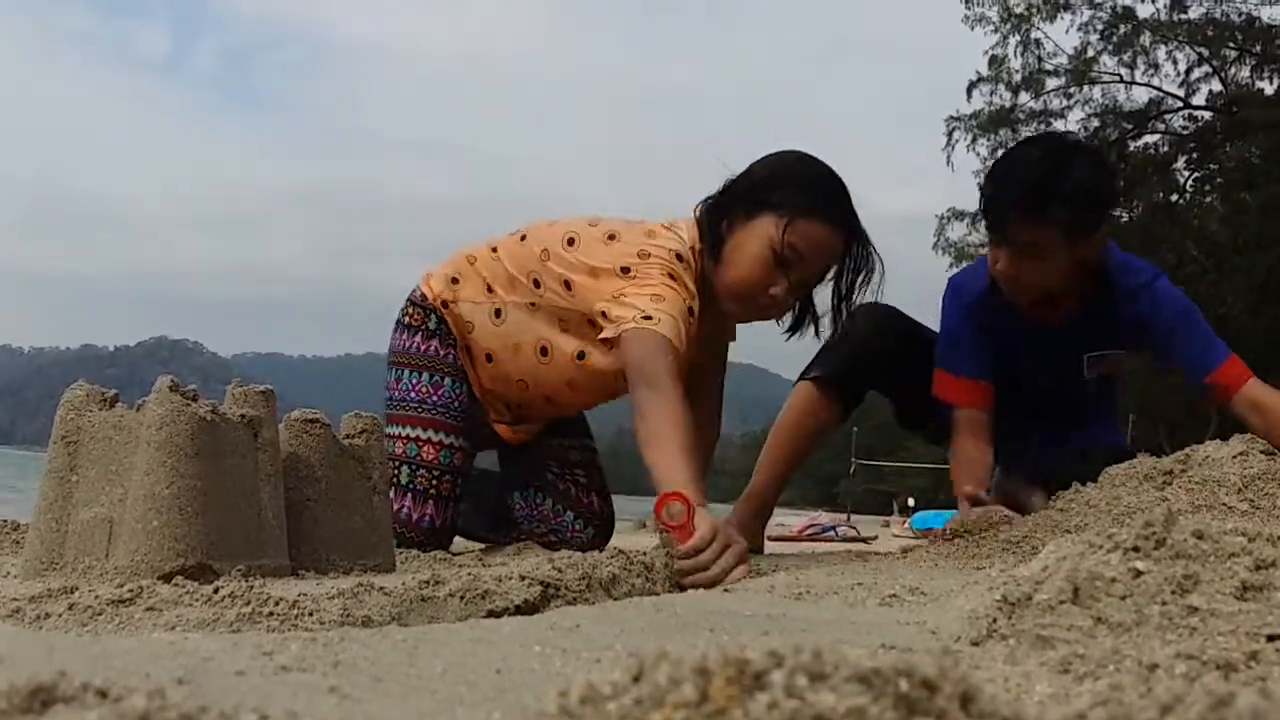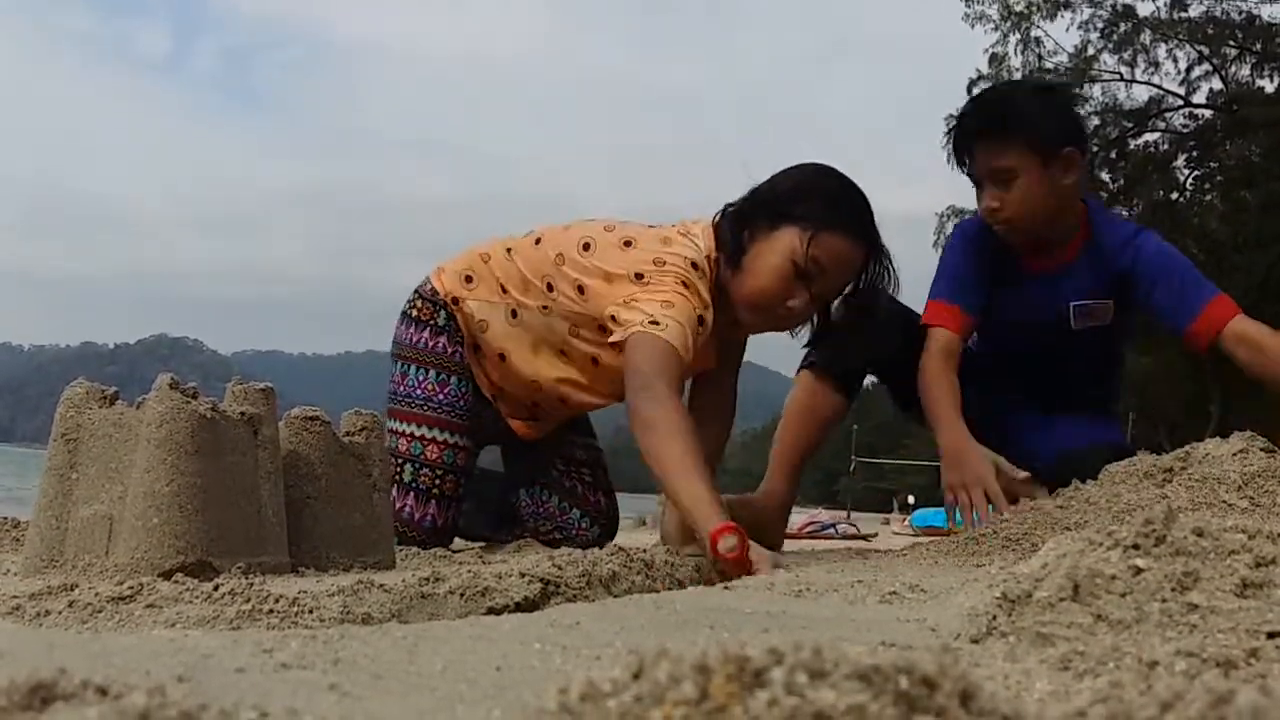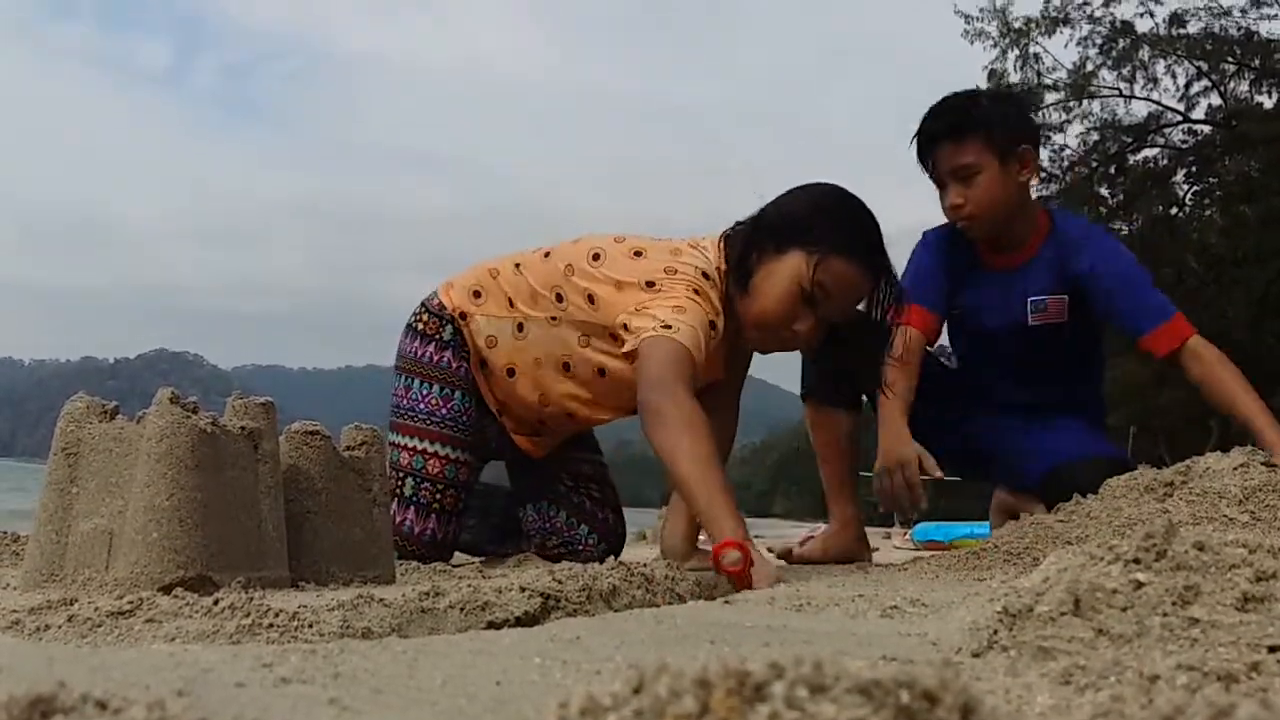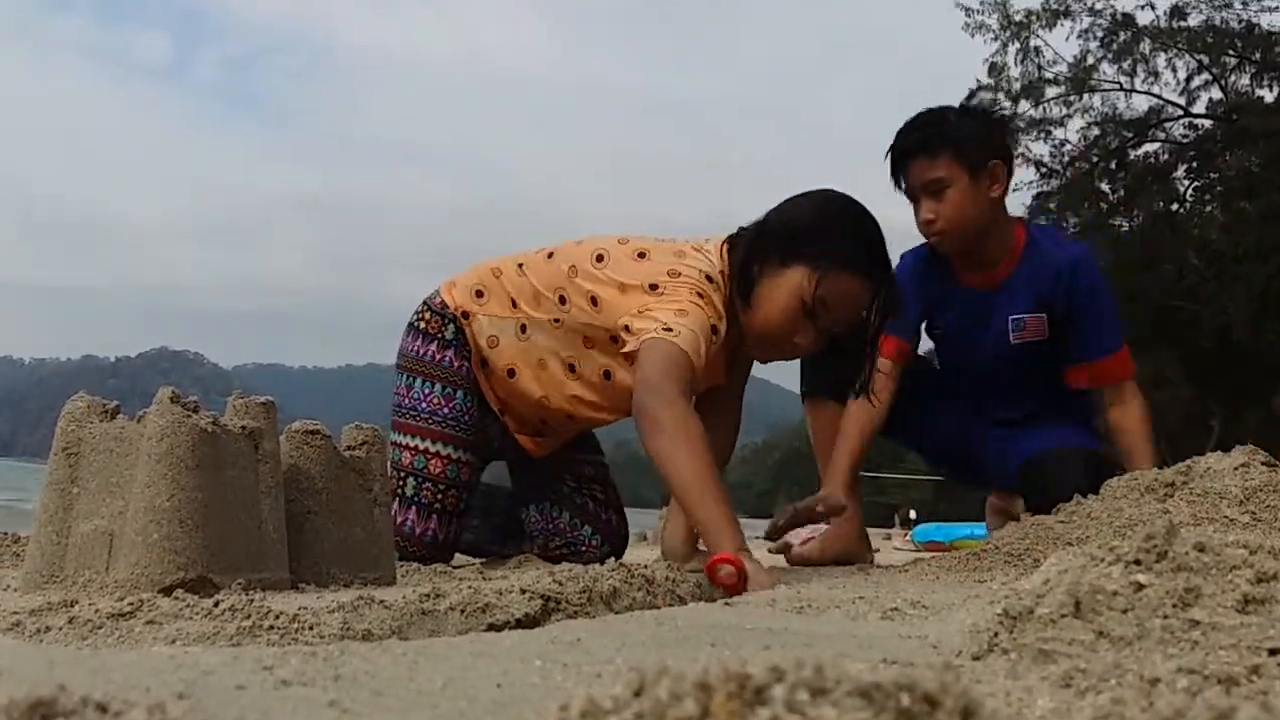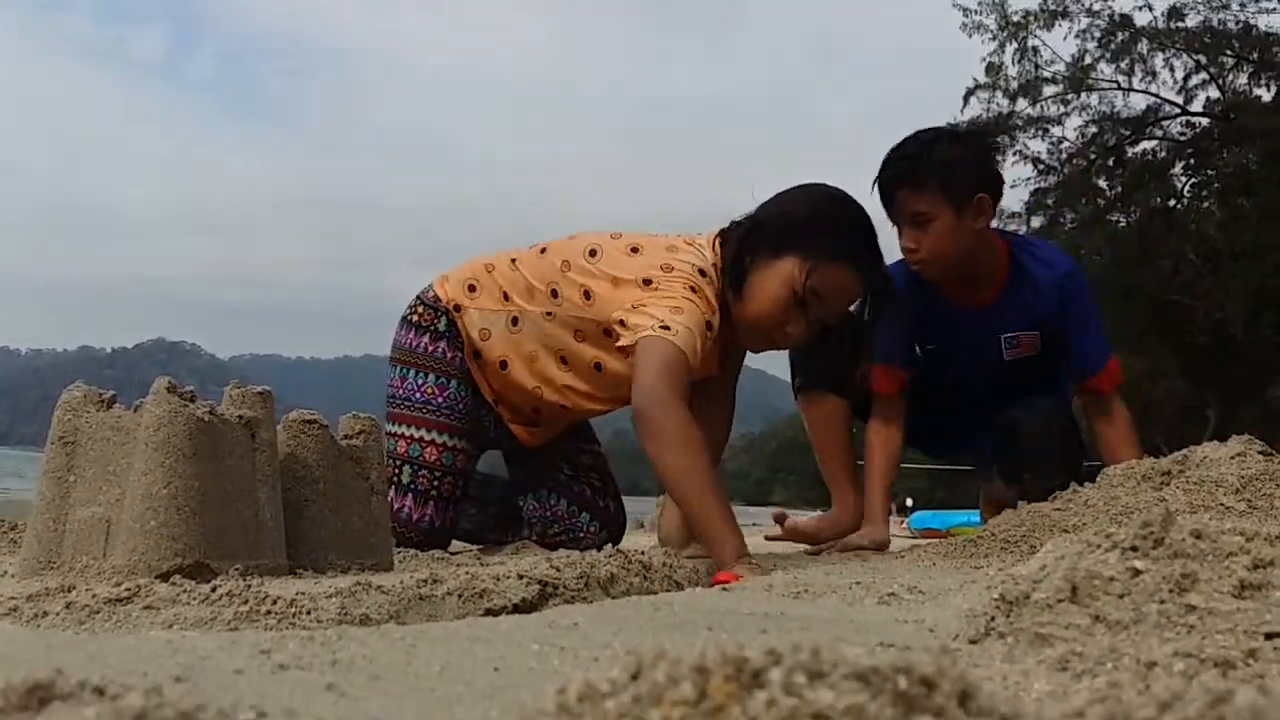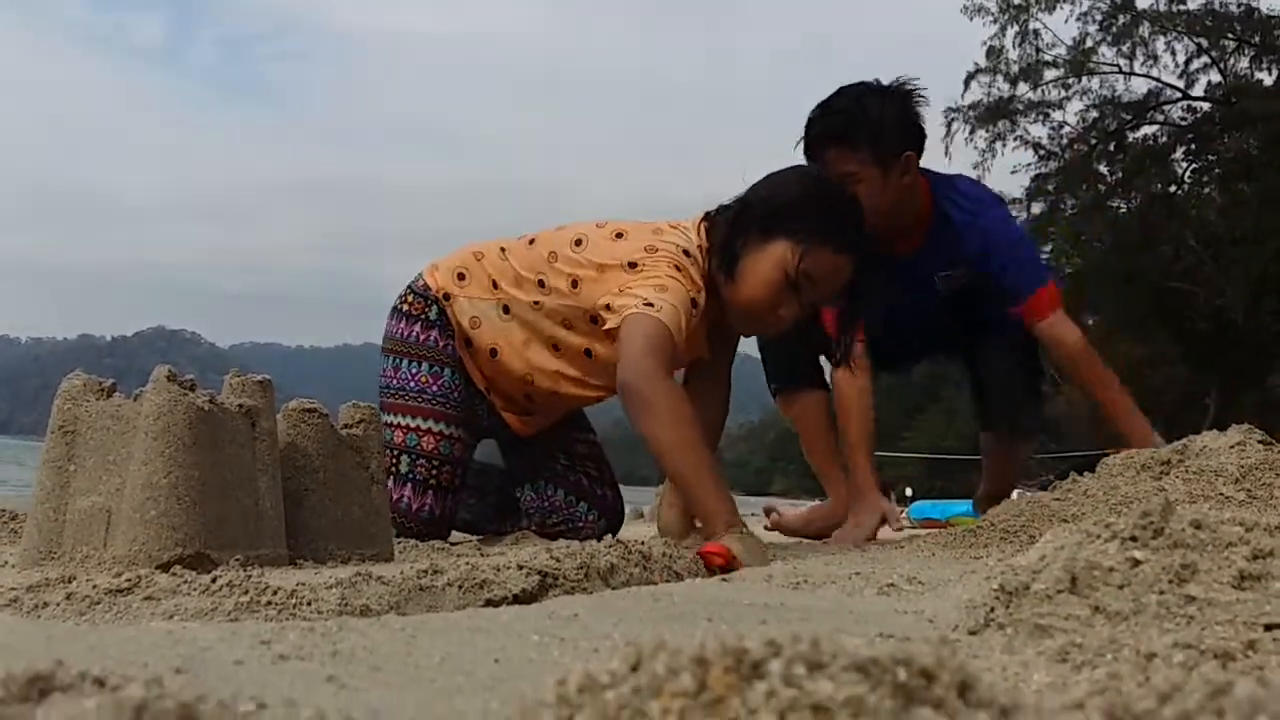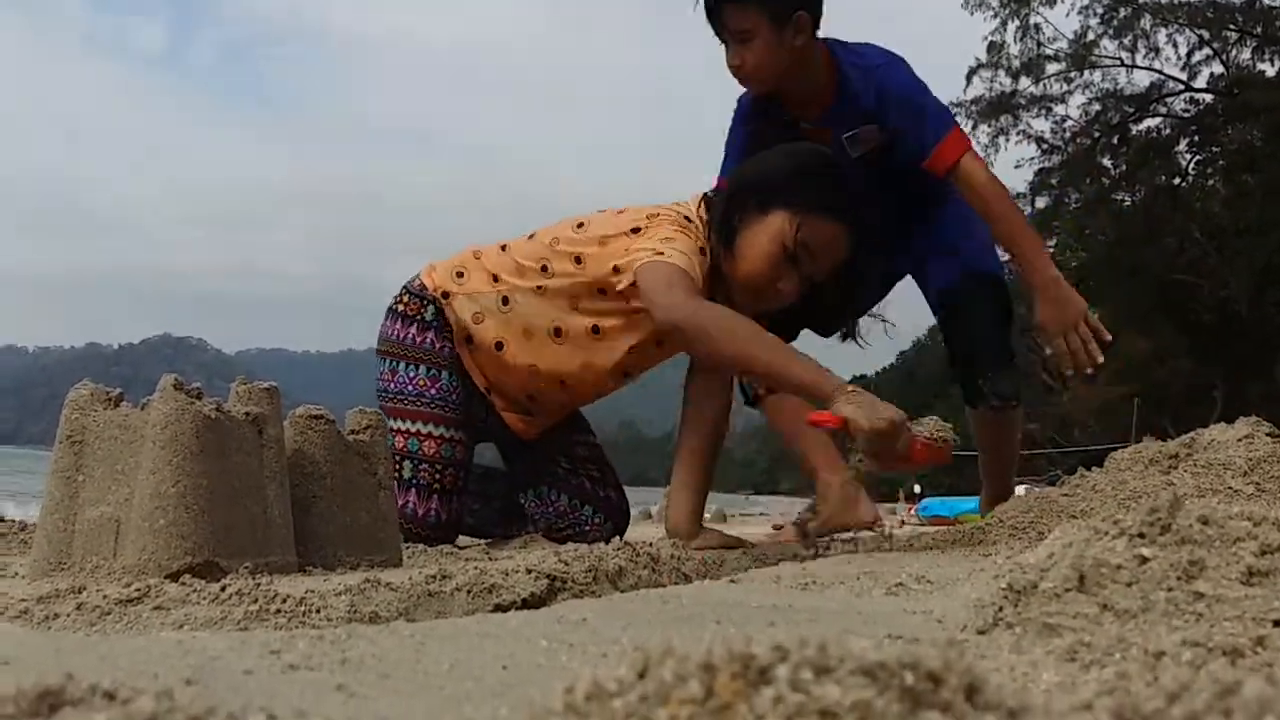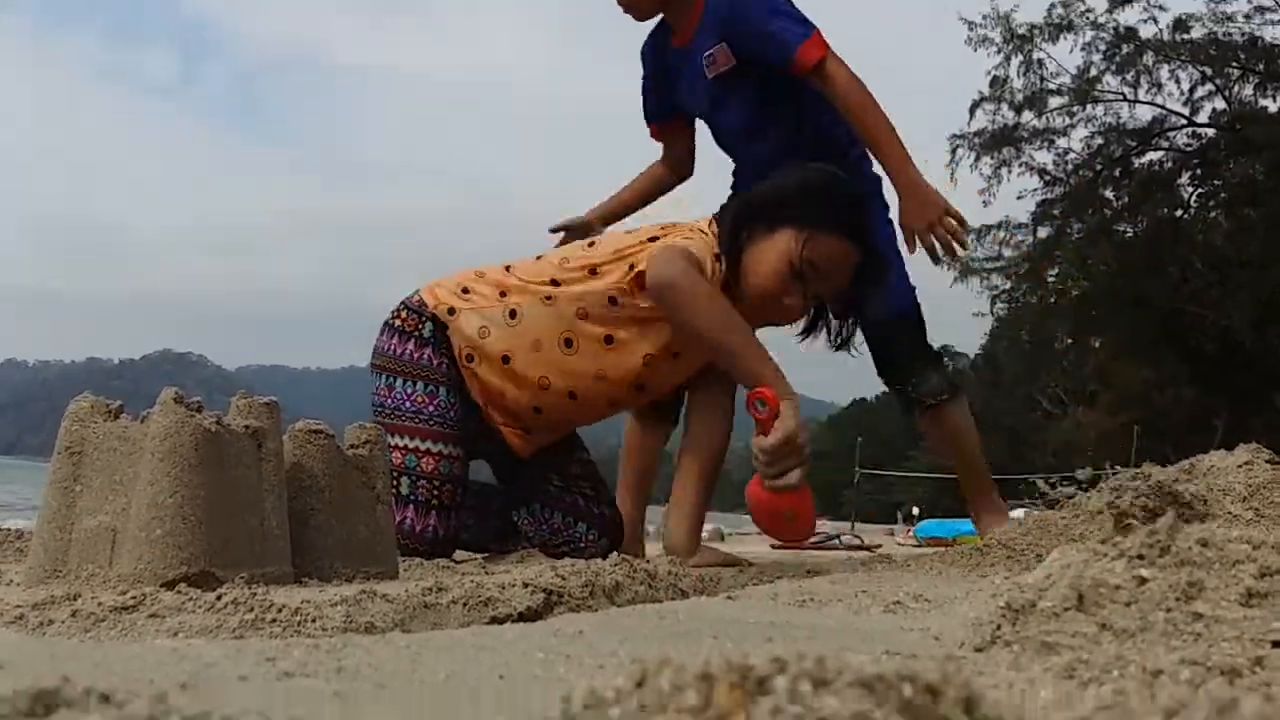
dt=0.2s
person 1, frame 1
left shoulder: (717, 295)
right shoulder: (660, 276)
left elbow: (699, 413)
right elbow: (654, 387)
left wrist: (691, 518)
right wrist: (696, 512)
left knee: (579, 536)
right knee: (414, 532)
left ankle: (471, 496)
person 1, frame 2
left shoulder: (730, 294)
right shoulder: (674, 282)
left elbow: (711, 413)
right elbow: (651, 396)
left wrist: (706, 526)
right wrist: (722, 533)
left knee: (584, 533)
right knee: (415, 529)
left ankle: (463, 490)
person 1, frame 3
left shoulder: (734, 305)
right shoulder: (686, 292)
left elbow: (716, 420)
right elbow: (664, 400)
right wrist: (738, 546)
right hip: (459, 339)
left knee: (590, 547)
right knee: (415, 544)
left ankle: (472, 511)
person 1, frame 4
left shoulder: (736, 312)
right shoulder: (689, 297)
left elbow: (716, 426)
right elbow: (658, 404)
left wrist: (681, 549)
right wrist: (736, 557)
left knee: (594, 547)
right knee: (416, 543)
left ankle: (465, 512)
person 1, frame 5
left shoulder: (728, 302)
right shoulder: (684, 290)
left elbow: (710, 417)
right elbow: (655, 405)
right wrist: (735, 559)
right hip: (454, 332)
left knee: (591, 533)
right knee: (413, 529)
left ankle: (457, 503)
person 1, frame 6
left shoulder: (719, 289)
right shoulder: (671, 271)
left elbow: (704, 400)
right elbow: (641, 379)
right wrist: (729, 530)
left knee: (591, 523)
right knee: (410, 521)
left ankle: (456, 491)
person 1, frame 7
left shoulder: (721, 279)
right shoulder: (675, 238)
left elbow: (710, 389)
right elbow: (682, 314)
right wrist: (837, 392)
right hip: (440, 326)
left knee: (596, 526)
right knee: (418, 525)
left ankle: (454, 481)
person 1, frame 8
left shoulder: (718, 315)
right shoulder: (692, 251)
left elbow: (710, 419)
right elbow: (672, 279)
right wrist: (776, 393)
left knee: (590, 542)
right knee: (414, 539)
left ankle: (453, 501)
person 2, frame 1
left shoulder: (1138, 293)
right shoulder: (971, 293)
right elbow: (971, 432)
right wrist: (969, 505)
left hip: (1073, 443)
right hip: (985, 417)
right knee: (874, 331)
left ankle: (1027, 495)
right ankle: (746, 516)
person 2, frame 2
left shoulder: (1128, 249)
right shoulder: (973, 243)
right elbow: (938, 354)
right wrist: (957, 447)
left hip: (1067, 428)
right hip: (982, 405)
left knee: (1107, 479)
right knee: (868, 320)
left ankle: (1030, 494)
right ankle: (772, 500)
person 2, frame 3
left shoulder: (1085, 251)
right shoulder: (940, 250)
left elbow: (1191, 351)
right elbow: (904, 351)
right wrist: (894, 434)
left hip: (1054, 430)
right hip: (969, 417)
left knee: (1100, 495)
left ankle: (1021, 505)
person 2, frame 4
left shoulder: (1064, 265)
right shoulder: (918, 271)
left elbow: (1118, 393)
right elbow: (882, 380)
right wrist: (835, 484)
left hip: (1043, 437)
right hip: (957, 428)
left knee: (1075, 481)
right knee: (829, 345)
left ankle: (1015, 509)
right ankle: (847, 531)
person 2, frame 5
left shoulder: (1052, 278)
right shoulder: (903, 287)
left elbow: (1105, 406)
right elbow: (886, 411)
right wrist: (875, 522)
left hip: (1026, 424)
right hip: (938, 418)
left knee: (1042, 429)
right knee: (819, 337)
left ankle: (1004, 504)
right ankle: (849, 514)
person 2, frame 6
left shoulder: (970, 214)
left elbow: (1056, 330)
right elbow: (852, 362)
left wrist: (1148, 453)
right wrist: (867, 494)
left hip: (977, 323)
right hip: (892, 329)
left knee: (1006, 361)
right knee: (784, 329)
left ankle: (993, 510)
right ankle: (847, 498)
person 2, frame 7
left shoulder: (876, 75)
right shoulder: (756, 113)
left elbow: (970, 174)
left wrist: (1047, 283)
left hip: (932, 218)
left knee: (976, 315)
left ankle: (999, 504)
right ankle: (839, 492)
person 2, frame 8
right shoulder: (659, 51)
left elbow: (835, 79)
right elbow: (676, 163)
left wrist: (911, 184)
right wrist: (599, 218)
left knee: (899, 342)
left ankle: (990, 512)
right ankle: (623, 512)
